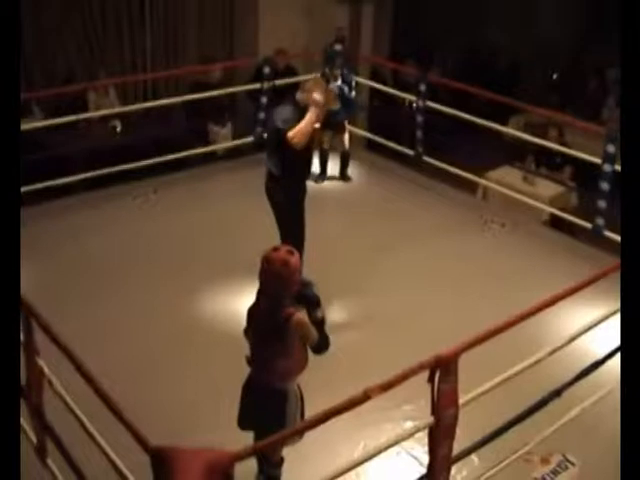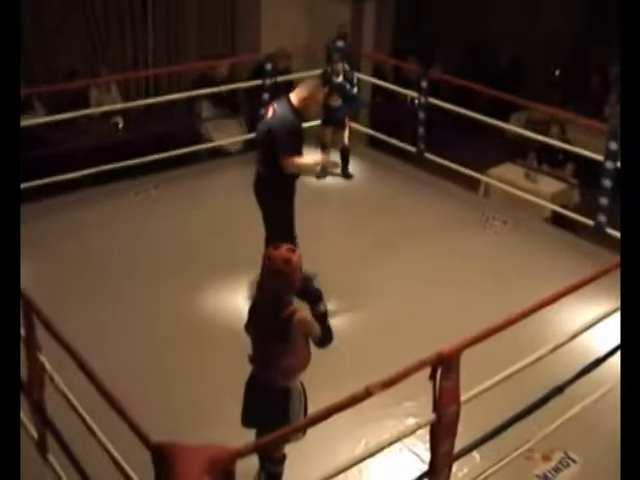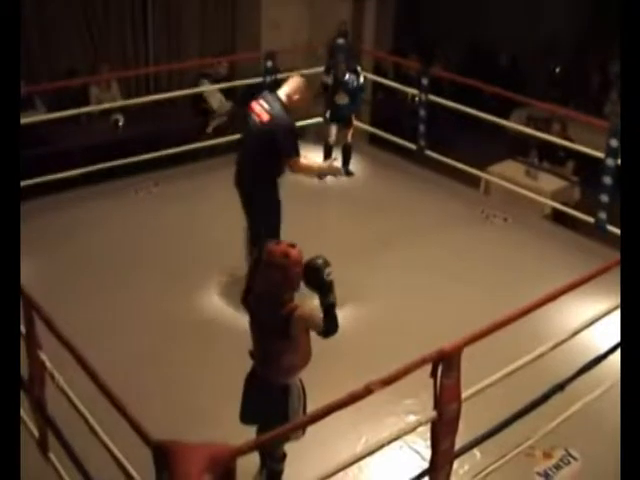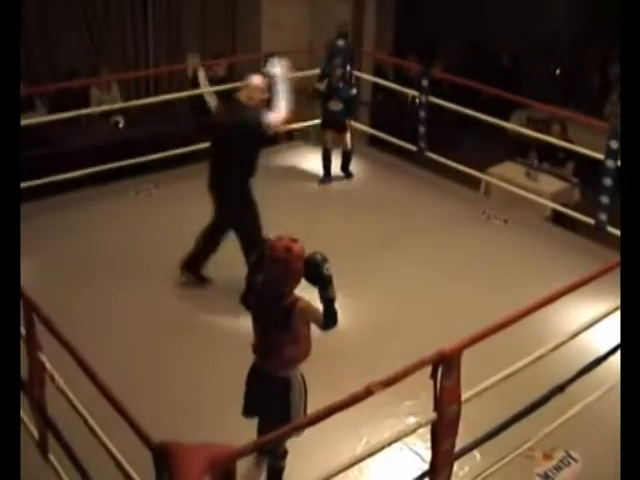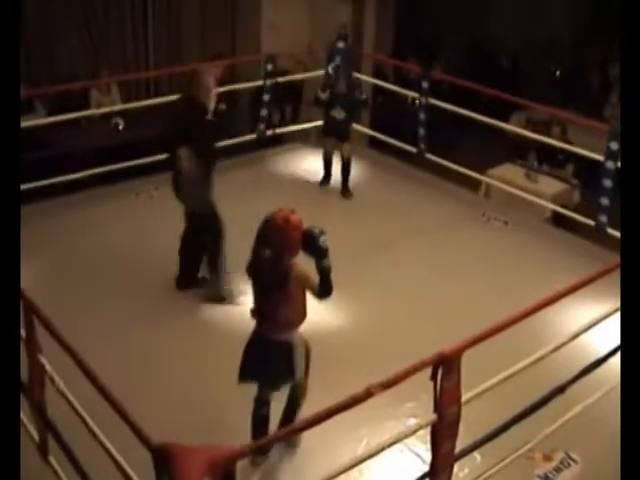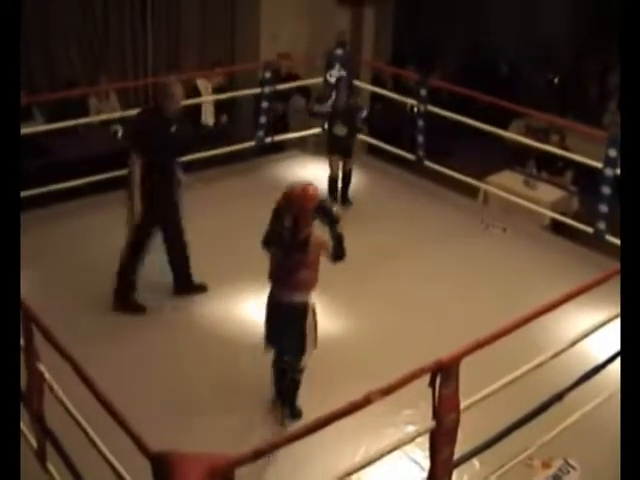
dt=0.4s
person 1, frame 1
left shoulder: (256, 309)
right shoulder: (296, 320)
right elbow: (321, 346)
right wrist: (315, 312)
left hip: (257, 383)
right hip: (282, 391)
left knee: (262, 435)
right knee: (274, 446)
person 1, frame 2
left shoulder: (258, 306)
right shoulder: (298, 319)
right elbow: (324, 340)
left wrist: (262, 292)
left hip: (259, 381)
right hip: (284, 389)
left knee: (264, 433)
right knee: (277, 444)
person 1, frame 3
left shoulder: (256, 301)
right shoulder: (298, 315)
right elbow: (329, 328)
left wrist: (258, 266)
right wrist: (327, 293)
left hip: (259, 378)
right hip: (284, 386)
left knee: (264, 429)
right knee: (277, 441)
person 1, frame 4
left shoulder: (258, 294)
right shoulder: (299, 308)
right elbow: (329, 322)
left wrist: (257, 264)
right wrist: (326, 288)
left hip: (260, 372)
right hip: (285, 379)
left knee: (266, 419)
right knee: (279, 438)
left ankle: (261, 455)
person 1, frame 5
left shoulder: (260, 263)
right shoulder: (295, 273)
right elbow: (324, 291)
left wrist: (261, 238)
right wrist: (322, 259)
left hip: (262, 337)
right hip: (287, 341)
left knee: (264, 392)
right knee: (299, 382)
left ankle: (259, 447)
right ankle: (287, 428)
person 1, frame 6
left shoulder: (278, 233)
right shoulder: (314, 239)
left elbow: (266, 244)
right elbow: (338, 255)
left wrist: (277, 213)
right wrist: (334, 226)
left hip: (277, 301)
right hip: (300, 304)
left knee: (281, 350)
right knee: (298, 356)
left ankle: (280, 398)
right ankle: (289, 407)
person 2, frame 1
left shoulder: (301, 110)
right shoulder: (285, 114)
right elbow: (296, 140)
left wrist: (325, 102)
right wrist: (314, 109)
left hip: (295, 182)
right hip: (282, 186)
left knee: (295, 235)
right knee: (292, 237)
person 2, frame 2
left shoulder: (281, 106)
right shoulder: (286, 121)
right elbow: (289, 165)
right wrist: (320, 162)
left hip: (271, 182)
right hip: (273, 186)
left knee: (285, 236)
right knee: (280, 238)
person 2, frame 3
left shoulder: (260, 101)
right shoulder: (282, 122)
right elbow: (294, 165)
right wrist: (326, 168)
left hip: (244, 176)
right hip: (261, 181)
left knee: (256, 224)
right knee: (268, 235)
person 2, frame 4
left shoulder: (225, 110)
right shoulder: (244, 118)
left elbow: (211, 100)
right elbow: (280, 119)
right wrist: (282, 79)
left hip: (220, 179)
right hip: (235, 184)
left knee: (220, 223)
right knee: (251, 235)
left ankle: (191, 266)
person 2, frame 5
left shoulder: (199, 107)
right shoulder: (185, 114)
right elbow: (182, 155)
right wrist: (192, 187)
left hip: (198, 180)
right hip: (192, 182)
left knee: (196, 228)
right knee: (212, 229)
left ankle: (186, 277)
right ankle: (214, 287)
person 2, frame 6
left shoulder: (169, 117)
right shoulder: (145, 122)
right elbow: (135, 163)
left wrist: (176, 172)
right wrist: (135, 199)
left hip: (165, 188)
right hip: (148, 191)
left knee: (175, 235)
right knee: (139, 243)
left ankle: (184, 283)
right ankle: (123, 297)
person 3, frame 1
left shoulder: (347, 80)
right shoulder: (325, 80)
left elbow: (351, 100)
left hip: (341, 119)
right hip: (328, 118)
left knee: (345, 148)
right knee: (324, 147)
left ankle: (343, 172)
right ankle: (323, 172)
person 3, frame 2
left shoulder: (348, 77)
right shoulder: (327, 77)
left elbow: (353, 97)
right elbow: (322, 96)
left hip: (342, 115)
right hip: (329, 115)
left knee: (344, 144)
right knee: (326, 143)
left ankle: (345, 169)
right ankle: (324, 168)
person 3, frame 3
left shoulder: (353, 77)
right shoulder: (332, 75)
left elbow: (360, 90)
right elbow: (325, 88)
left hip: (348, 113)
right hip: (334, 113)
left knee: (347, 142)
right knee: (329, 141)
left ankle: (345, 166)
person 3, frame 4
left shoulder: (346, 85)
right shoulder: (326, 83)
left elbow: (352, 100)
right elbow: (318, 91)
left hip: (342, 120)
right hip: (328, 119)
left knee: (348, 147)
right knee: (327, 147)
left ankle: (345, 167)
right ankle: (327, 174)
person 3, frame 5
left shoulder: (352, 93)
right shoulder: (330, 91)
left elbow: (363, 103)
right elbow: (319, 101)
right wrist: (325, 88)
left hip: (345, 129)
right hip: (330, 127)
left knee: (346, 157)
right knee: (327, 152)
left ankle: (345, 186)
right ankle: (327, 175)
person 3, frame 6
left shoulder: (353, 106)
right shoulder: (331, 104)
left elbow: (363, 119)
right elbow: (316, 111)
left hip: (347, 142)
right hip: (333, 143)
left knee: (347, 169)
right knee: (334, 173)
left ankle: (344, 195)
right ankle: (334, 201)
